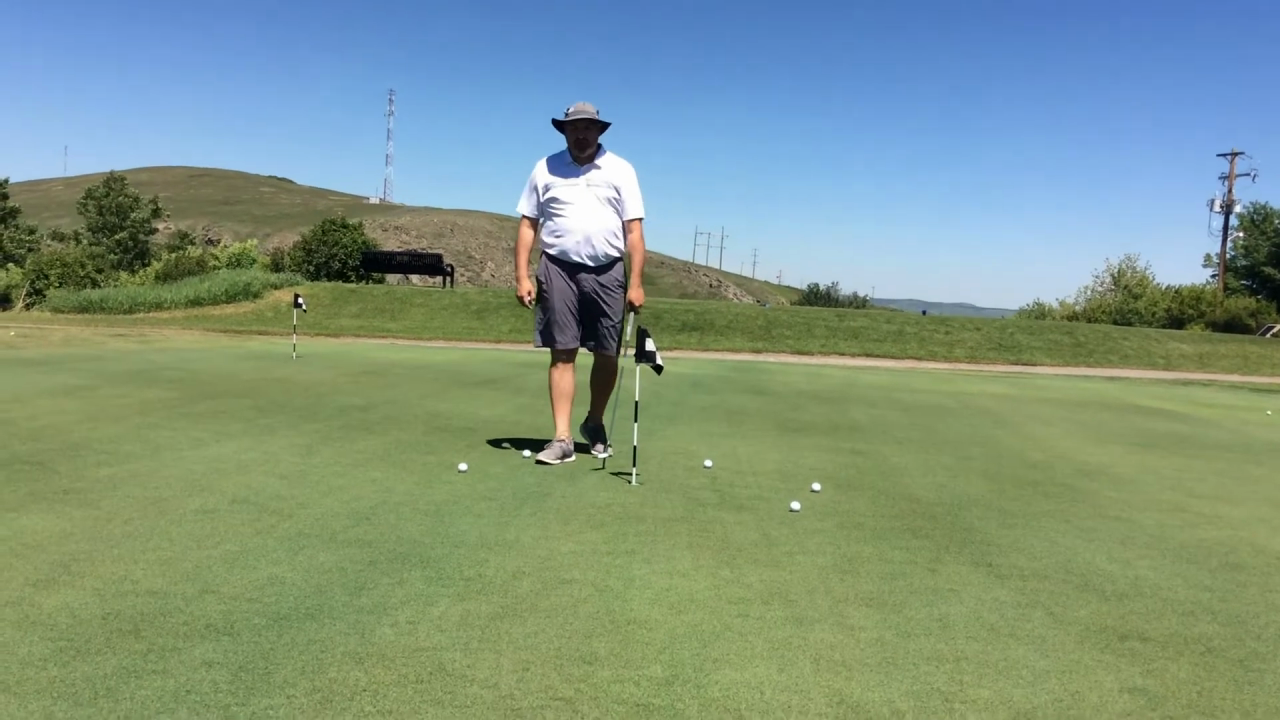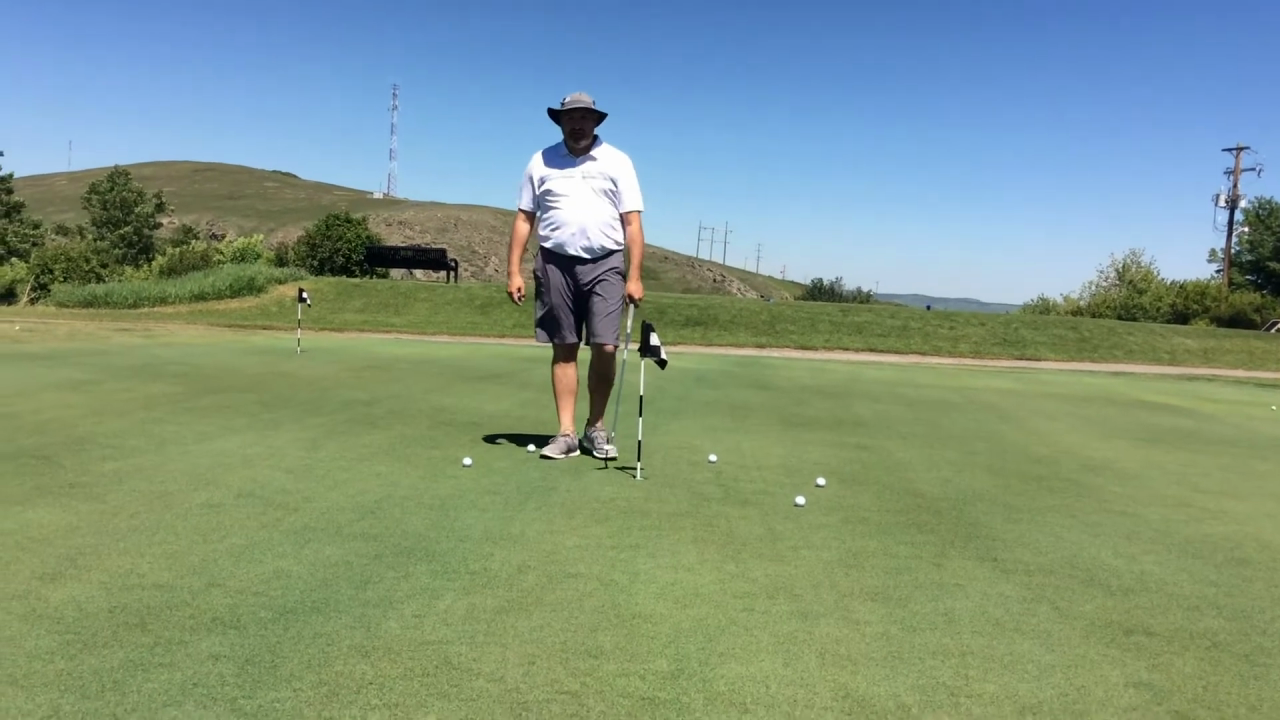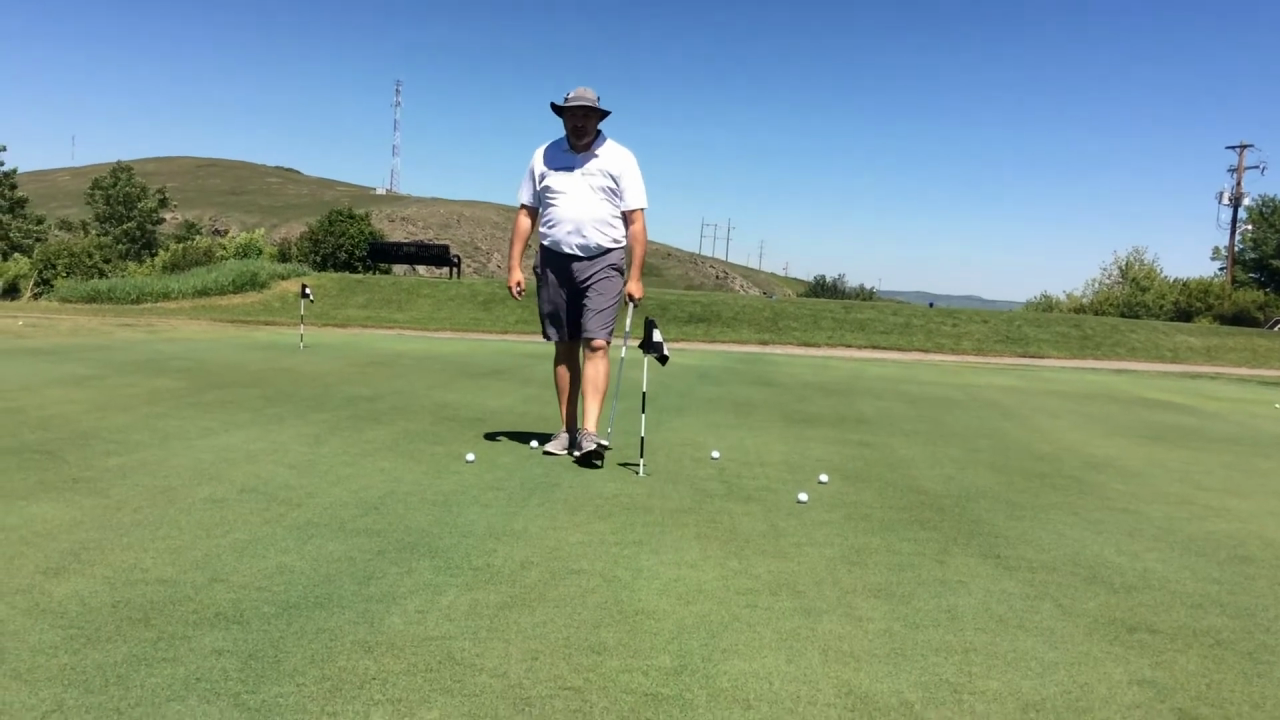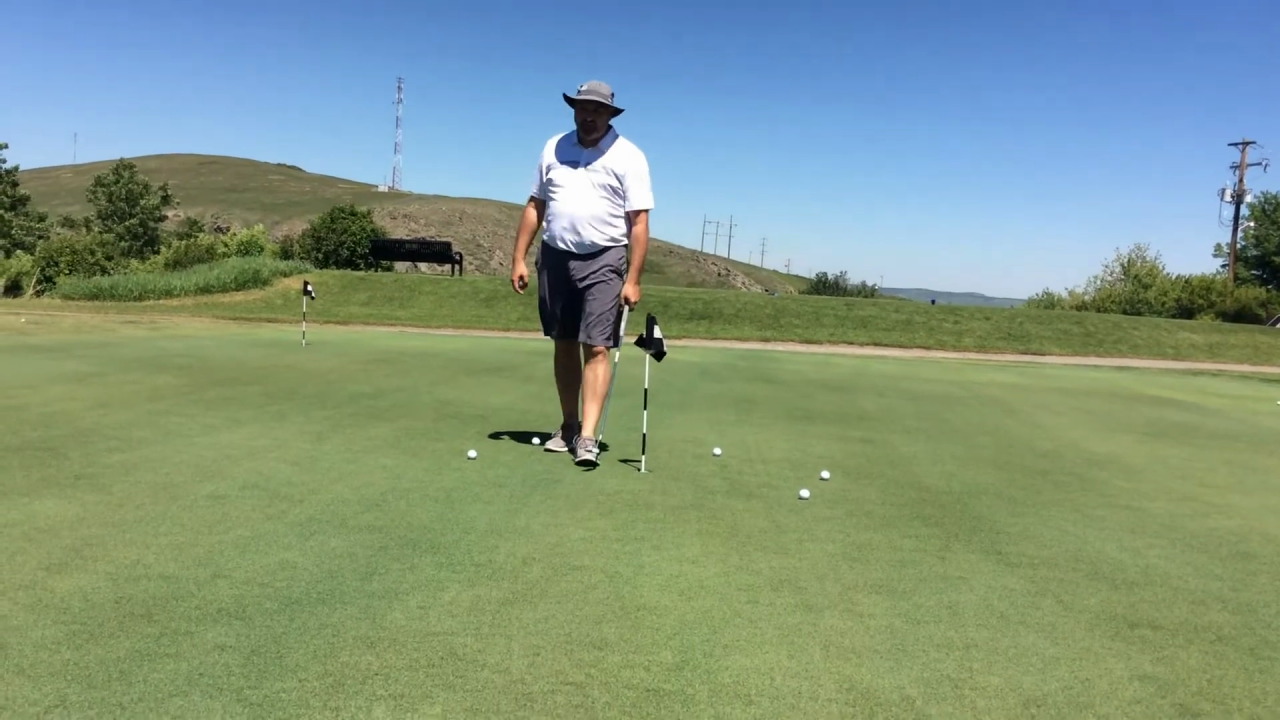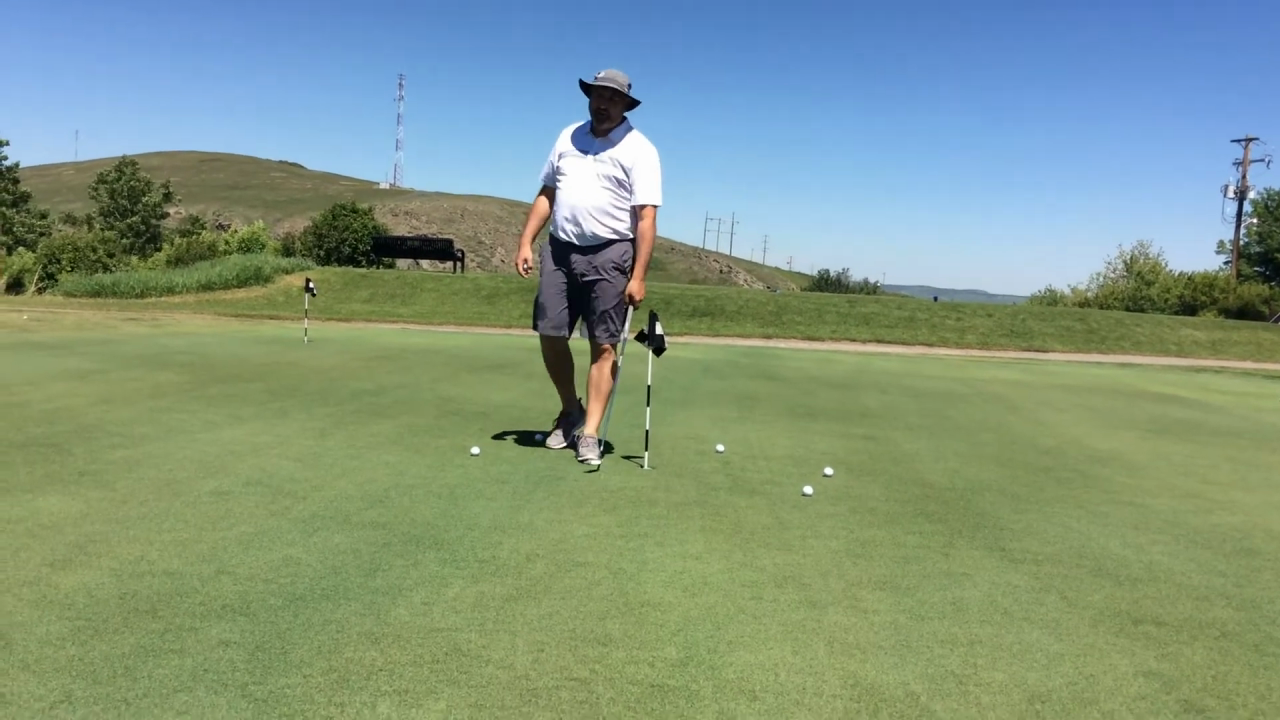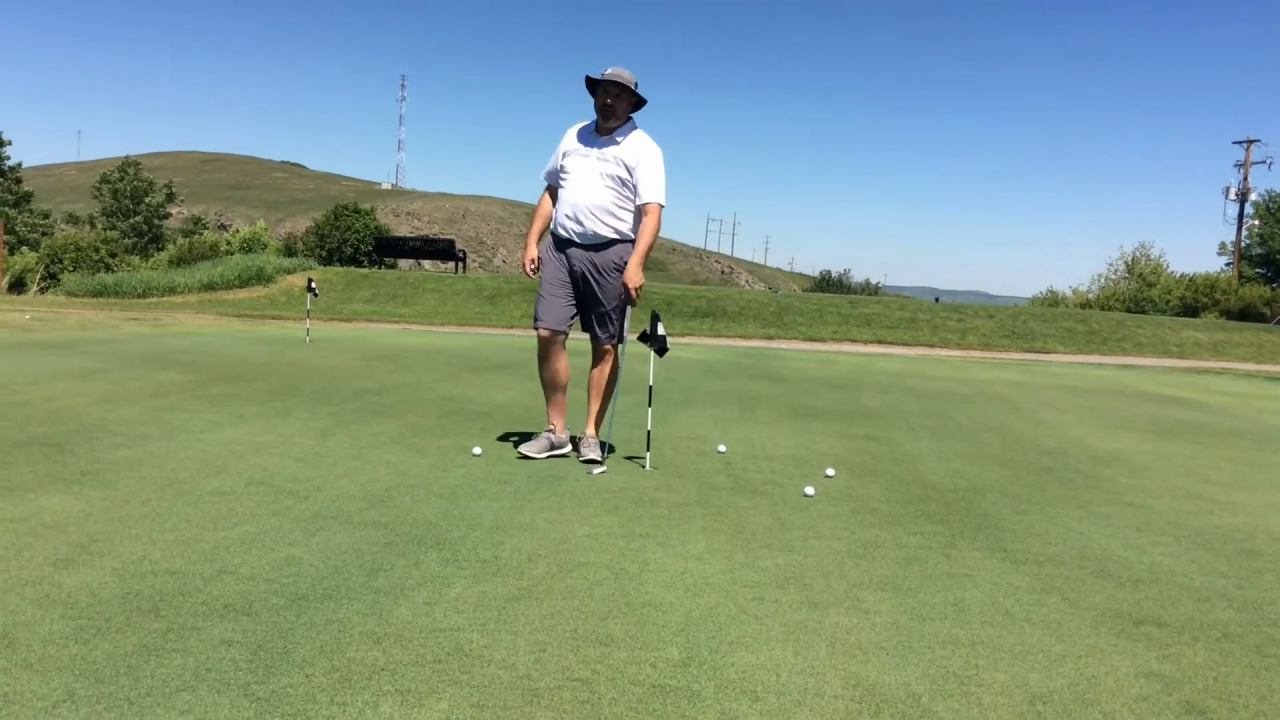
dt=0.3s
person 1, frame 1
left shoulder: (621, 170)
right shoulder: (545, 169)
left elbow: (634, 229)
right elbow: (528, 224)
left wrist: (636, 283)
right wrist: (522, 275)
left hip: (607, 273)
right hip: (559, 270)
left knee: (608, 354)
right knee: (562, 354)
left ankle: (595, 421)
right ankle: (562, 439)
person 1, frame 2
left shoulder: (617, 162)
right shoulder: (541, 162)
left elbow: (632, 222)
right elbow: (524, 218)
left wrist: (635, 276)
right wrist: (514, 270)
left hip: (605, 265)
right hip: (556, 264)
left knee: (605, 347)
right knee: (564, 350)
left ankle: (595, 428)
right ankle: (566, 433)
person 1, frame 3
left shoulder: (621, 159)
right shoulder: (544, 157)
left elbow: (635, 221)
right elbow: (526, 214)
left wrist: (635, 276)
right wrist: (514, 265)
left hip: (603, 263)
right hip: (555, 261)
left knee: (596, 344)
right knee: (565, 346)
left ankle: (589, 432)
right ankle: (567, 428)
person 1, frame 4
left shoulder: (628, 156)
right shoulder: (554, 148)
left elbow: (639, 222)
right elbow: (535, 206)
left wrist: (633, 279)
right wrist: (519, 258)
left hip: (603, 262)
right hip: (555, 258)
left knee: (597, 348)
right knee: (564, 345)
left ankle: (587, 438)
right ankle: (569, 424)
person 1, frame 5
left shoulder: (640, 150)
right shoulder: (568, 138)
left elbow: (646, 216)
right elbow: (546, 194)
left wrist: (638, 276)
right wrist: (525, 242)
left hip: (609, 255)
right hip: (559, 250)
left knee: (603, 345)
right knee: (550, 337)
left ankle: (589, 434)
right ankle: (571, 409)
person 1, frame 6
left shoulder: (643, 149)
right shoulder: (573, 136)
left elbow: (651, 212)
right elbow: (551, 193)
left wrist: (635, 265)
right wrist: (532, 242)
left hip: (610, 254)
right hip: (560, 248)
left knee: (604, 346)
right knee: (548, 334)
left ankle: (591, 434)
right ankle: (555, 431)
